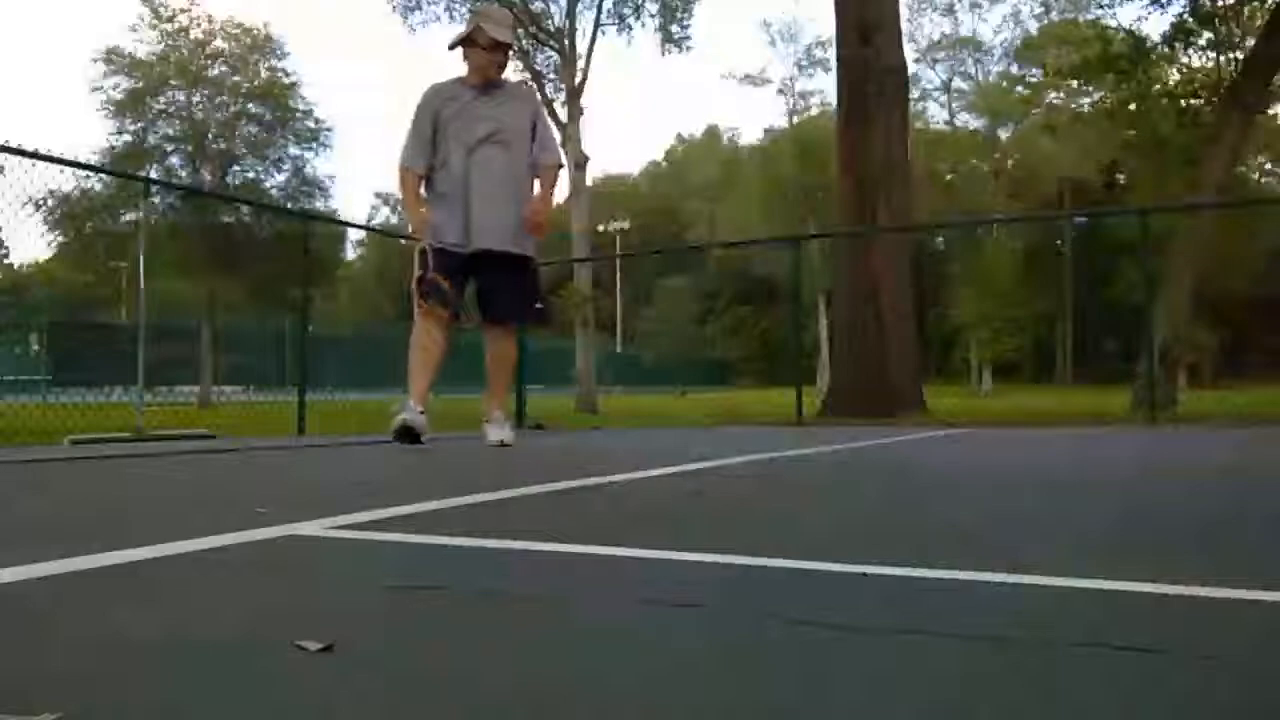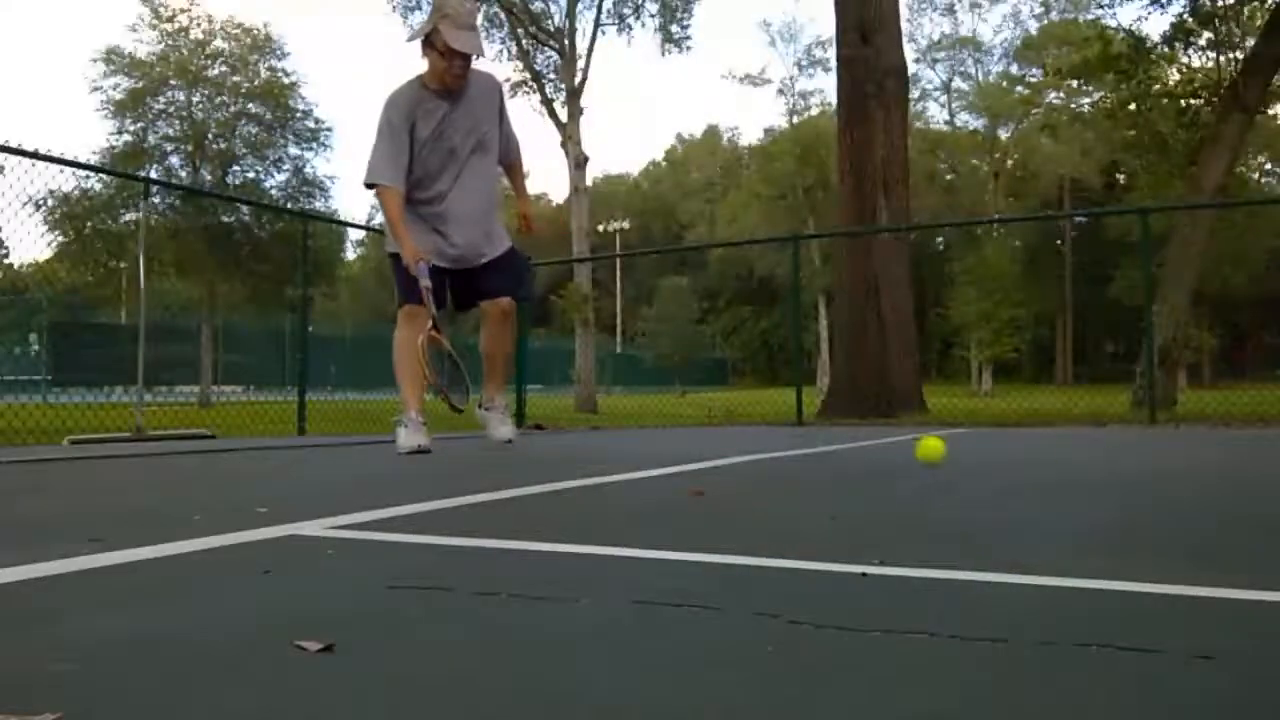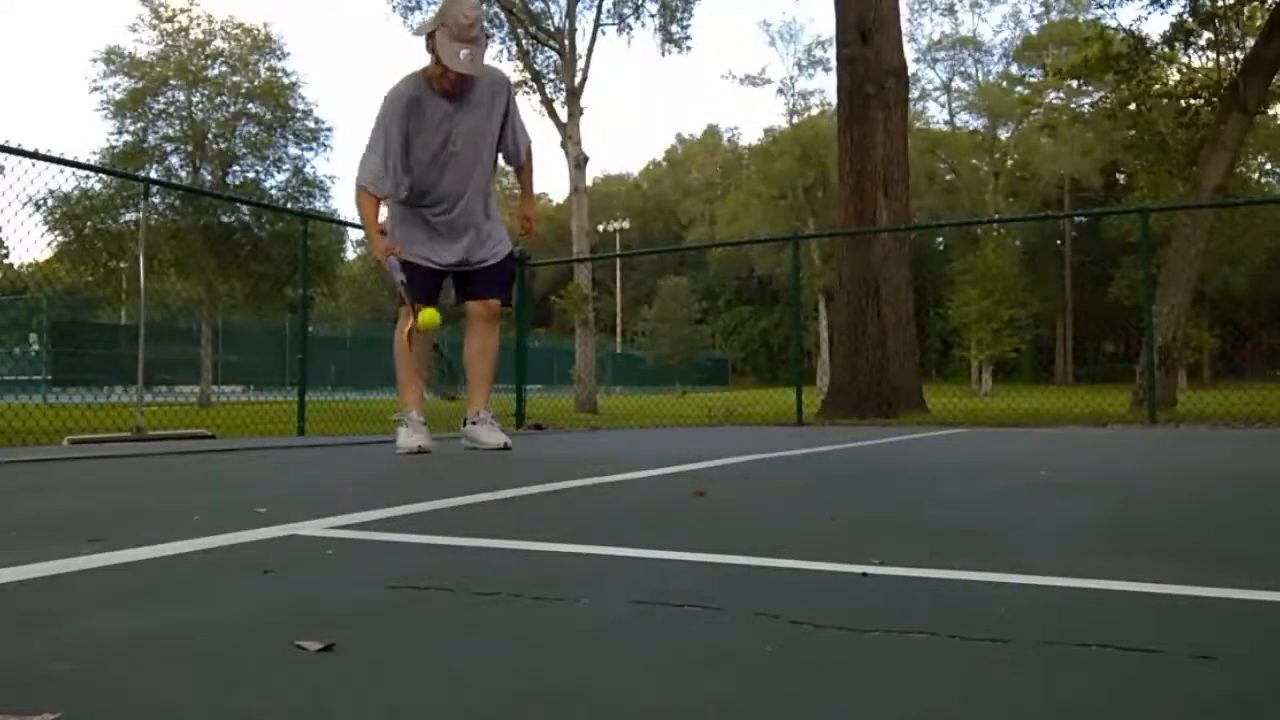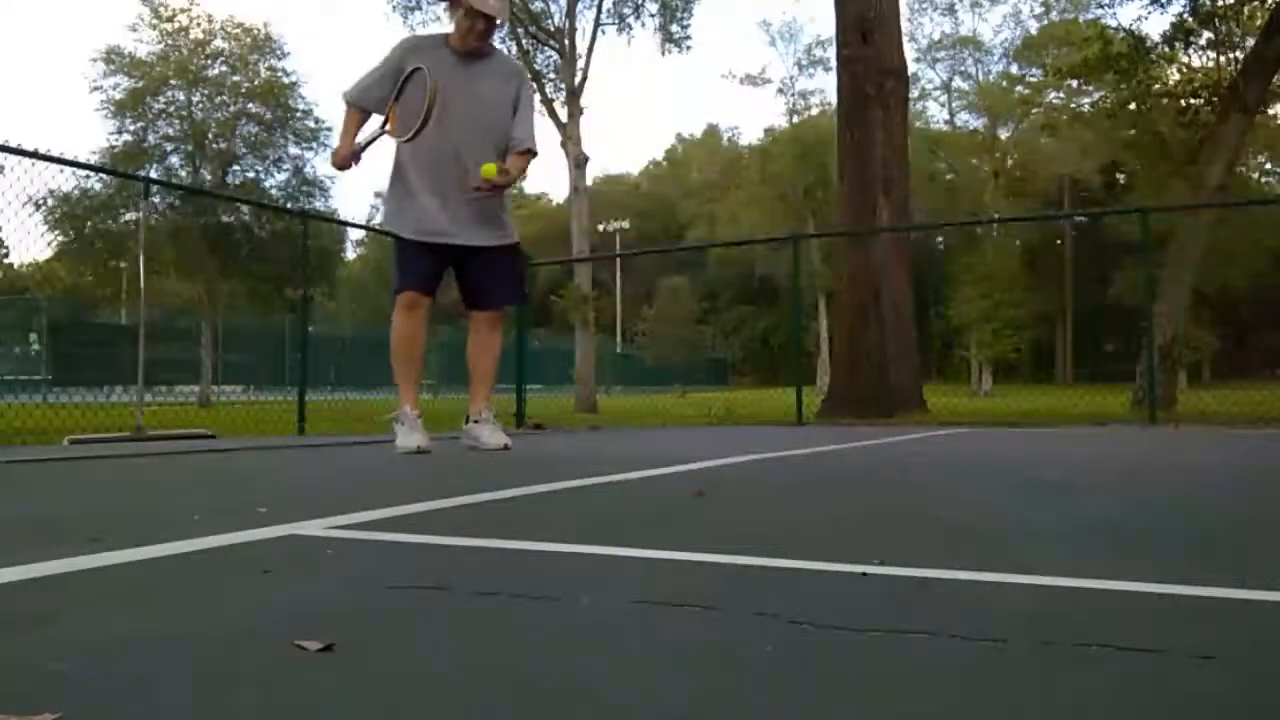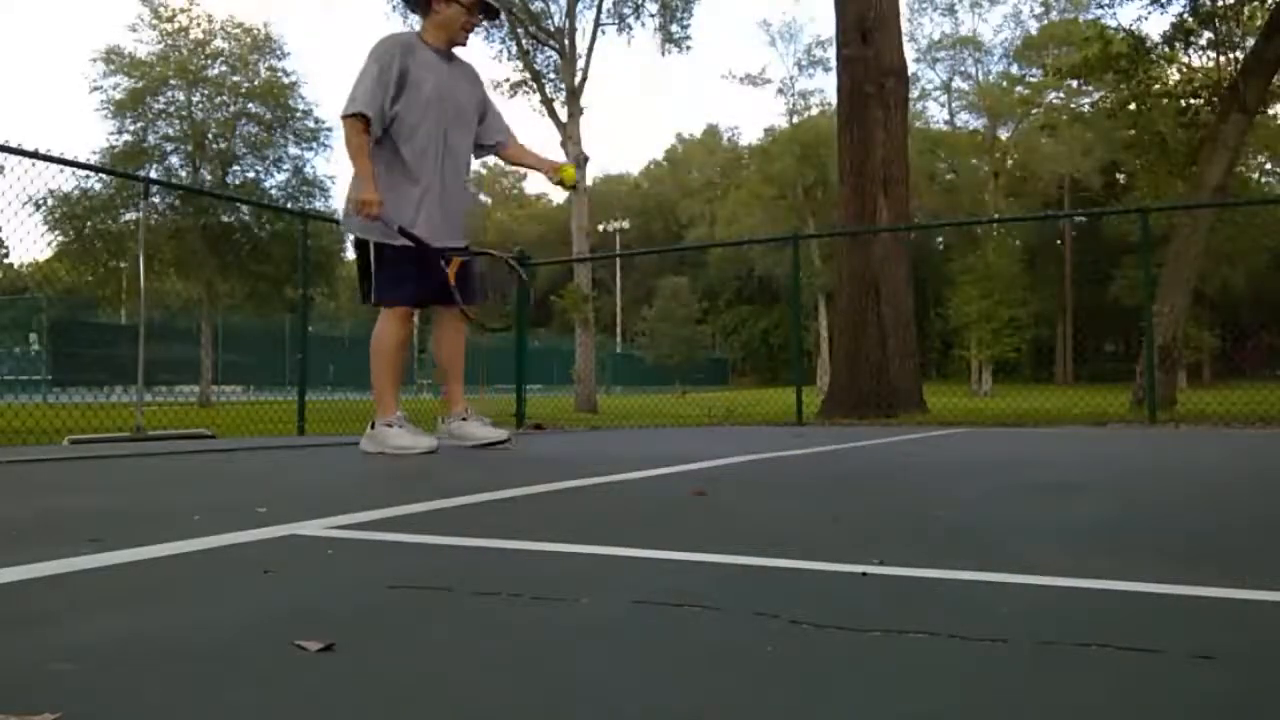
dt=0.4s
person 1, frame 1
left shoulder: (525, 100)
right shoulder: (438, 98)
left elbow: (548, 159)
right elbow: (412, 164)
left wrist: (544, 196)
right wrist: (414, 208)
left hip: (508, 237)
right hip: (446, 232)
left knee: (502, 324)
right knee: (433, 312)
left ankle: (495, 415)
right ankle: (415, 407)
person 1, frame 2
left shoulder: (489, 88)
right shoulder: (403, 104)
left elbow: (507, 149)
right elbow: (388, 180)
left wrist: (522, 198)
right wrist: (405, 238)
left hip: (483, 233)
right hip: (421, 234)
left knee: (502, 307)
right knee: (413, 313)
left ankle: (493, 401)
right ankle: (411, 419)
person 1, frame 3
left shoulder: (497, 86)
right shoulder: (403, 100)
left elbow: (517, 148)
right elbow: (371, 181)
left wrist: (527, 199)
right wrist: (374, 235)
left hip: (481, 231)
right hip: (418, 231)
left knee: (485, 311)
right knee: (413, 312)
left ankle: (477, 417)
right ankle: (411, 418)
person 1, frame 4
left shoulder: (511, 75)
right shoulder: (412, 54)
left elbow: (523, 145)
right elbow: (360, 98)
left wrist: (509, 173)
right wrist: (347, 142)
left hip: (485, 221)
right hip: (418, 214)
left knee: (488, 314)
right knee: (411, 301)
left ankle: (479, 416)
right ankle: (407, 415)
person 1, frame 5
left shoulder: (466, 76)
right shoulder: (395, 52)
left elbow: (497, 139)
right elbow: (356, 116)
left wrist: (546, 165)
right wrist: (367, 180)
left hip: (445, 220)
right hip: (396, 216)
left knee: (451, 309)
right knee: (397, 308)
left ankle: (457, 414)
right ankle: (385, 421)
